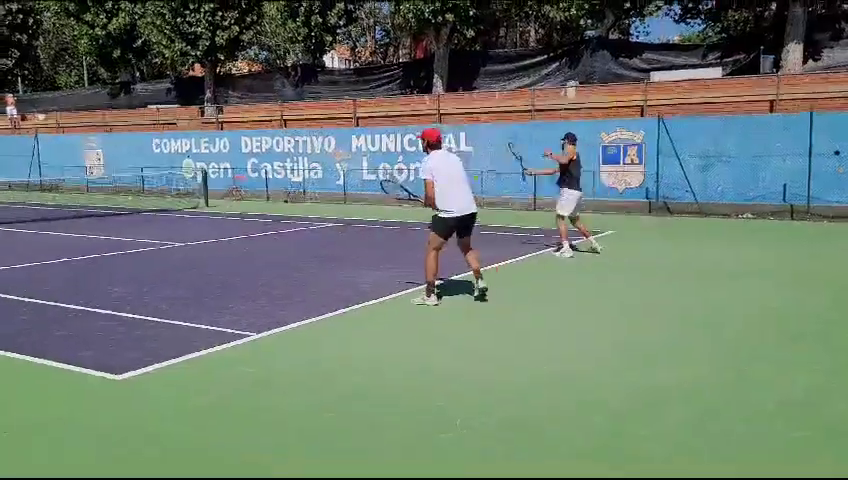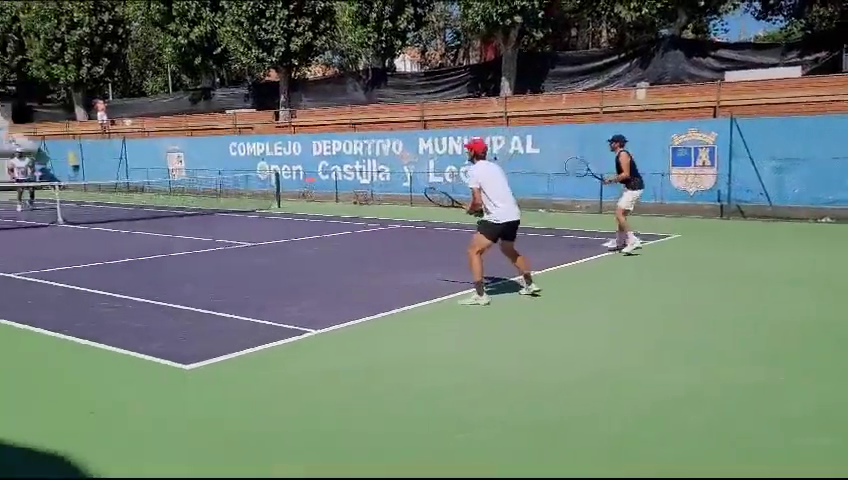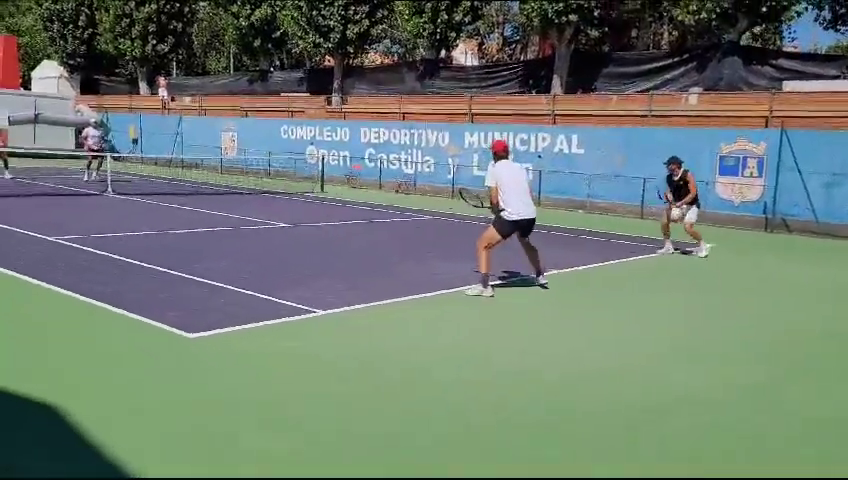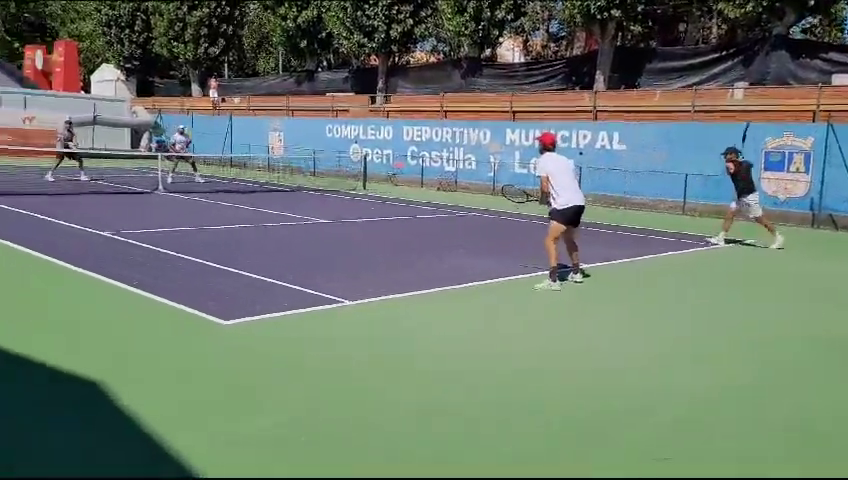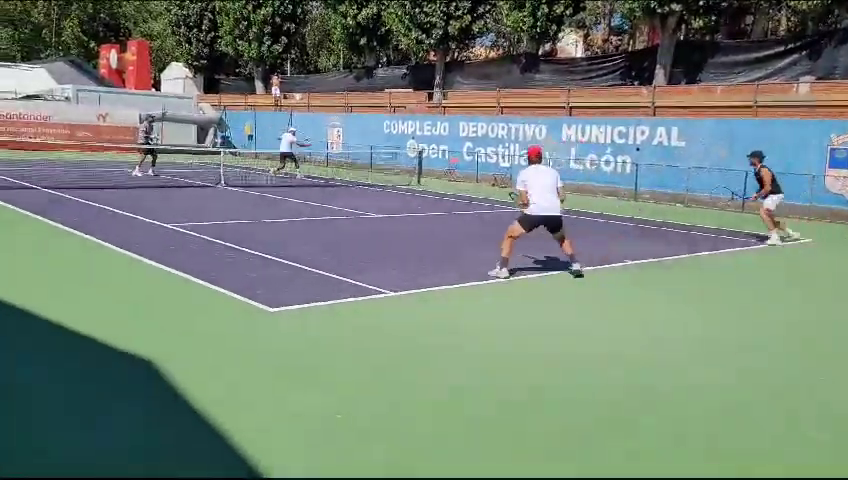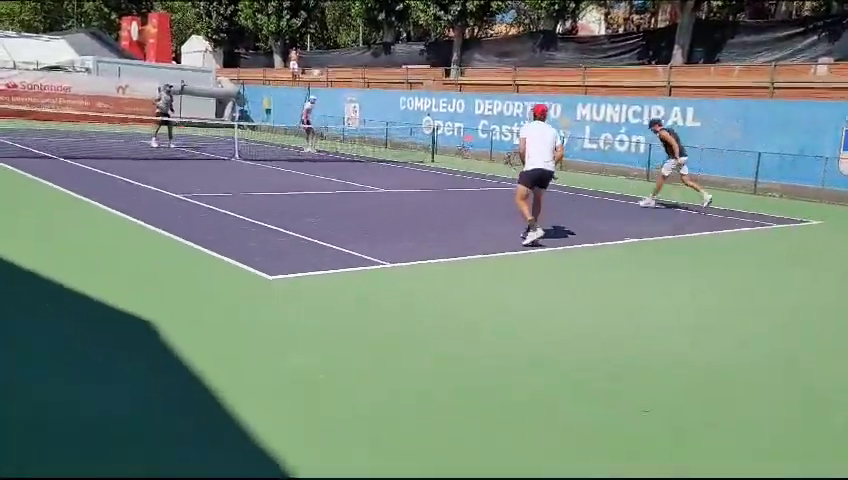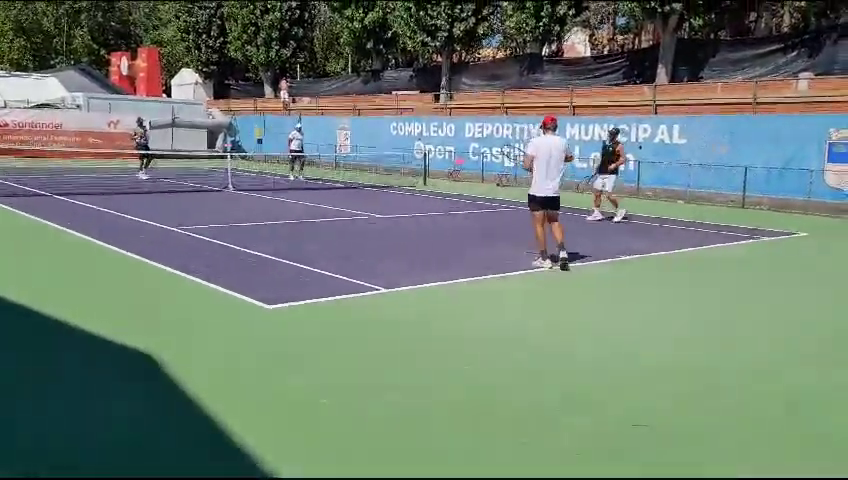
dt=0.7s
person 1, frame 1
left shoulder: (428, 161)
right shoulder: (454, 157)
left elbow: (430, 195)
left wrist: (427, 203)
left hip: (448, 213)
right hip: (470, 209)
left knee: (432, 250)
right knee: (466, 247)
left ankle: (429, 294)
right ankle: (479, 281)
person 1, frame 2
left shoulder: (473, 171)
right shoulder: (495, 167)
left elbow: (477, 202)
left wrist: (471, 210)
right wrist: (480, 209)
left hip: (496, 219)
right hip: (514, 215)
left knee: (474, 252)
right knee: (509, 250)
left ankle: (480, 294)
right ankle: (530, 284)
person 1, frame 3
left shoulder: (493, 170)
right shoulder: (520, 168)
left elbow: (494, 200)
left wrist: (495, 210)
left hip: (510, 217)
right hip: (530, 215)
left knee: (483, 245)
right knee: (525, 242)
left ankle: (484, 286)
right ankle: (540, 276)
person 1, frame 4
left shoulder: (542, 162)
right shoulder: (566, 160)
left elbow: (545, 187)
left wrist: (543, 200)
right wrist: (550, 199)
left hip: (564, 205)
right hip: (580, 202)
left knee: (550, 240)
right knee: (568, 237)
left ankle: (553, 280)
right ankle: (576, 272)
person 1, frame 5
left shoulder: (523, 174)
right shoulder: (553, 172)
left elbow: (524, 201)
right elbow: (561, 197)
left wrist: (523, 205)
left hip: (535, 212)
right hip: (555, 214)
left knee: (509, 236)
right knee: (562, 238)
left ankle: (502, 269)
right ankle: (575, 264)
person 1, frame 6
left shoulder: (527, 127)
right shoulder: (552, 131)
left elbow: (522, 149)
right elbow: (560, 153)
left wrist: (524, 162)
left hip: (533, 168)
right hip: (548, 170)
left knee: (520, 199)
right knee: (537, 199)
left ankle: (534, 230)
right ankle: (531, 230)
person 1, frame 7
left shoulder: (535, 142)
right shoulder: (563, 143)
left elbow: (526, 165)
right elbow: (569, 158)
left wrist: (533, 165)
left hip: (537, 191)
right hip: (554, 191)
left knee: (539, 225)
right knee: (555, 222)
left ankle: (544, 258)
right ankle: (562, 252)
